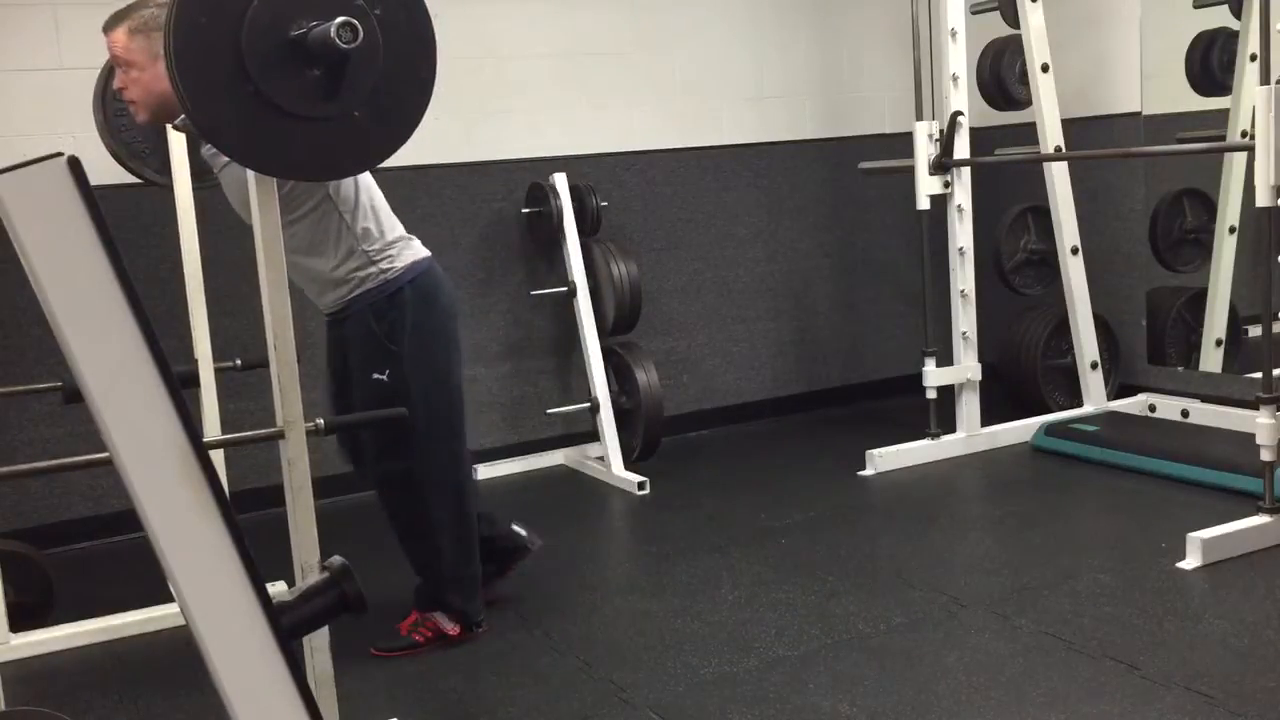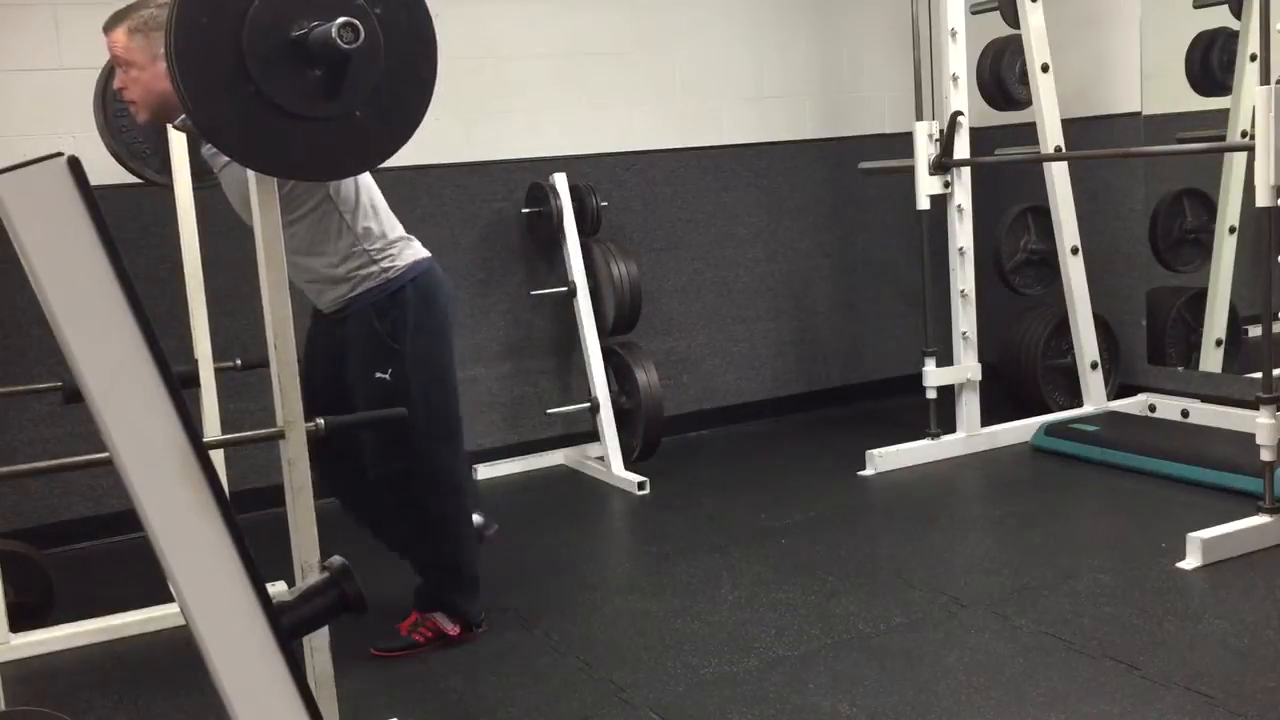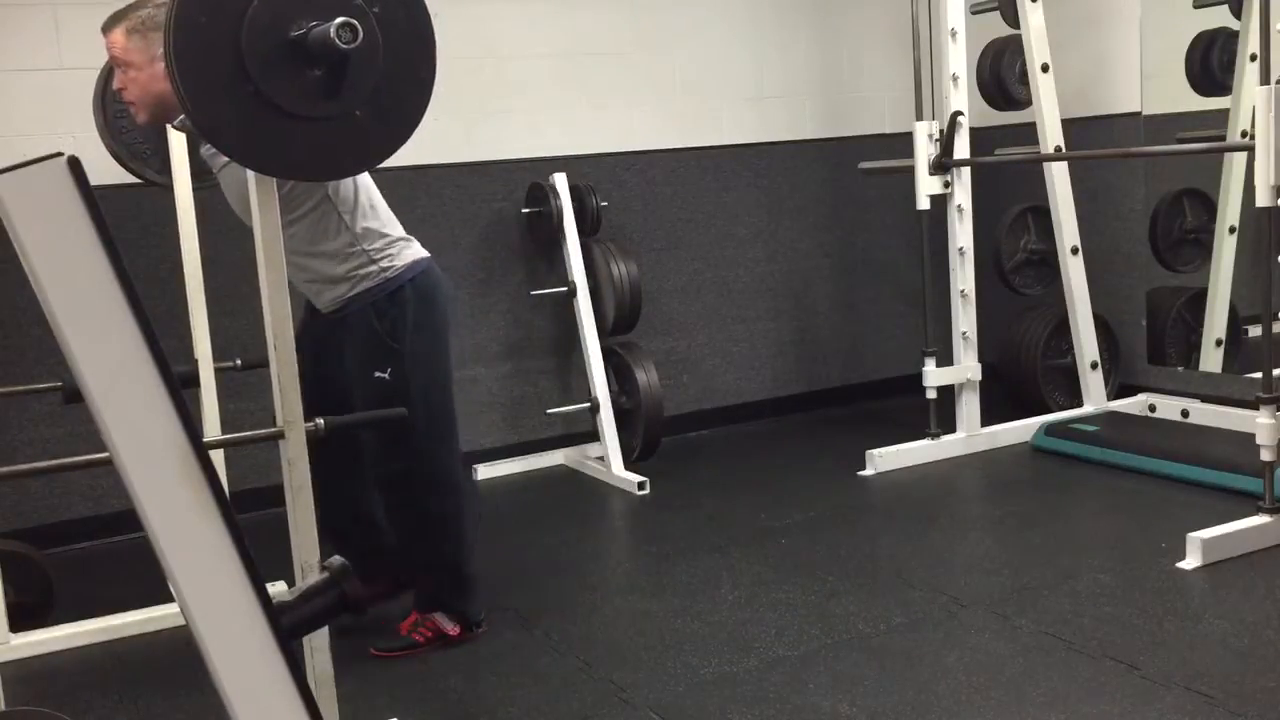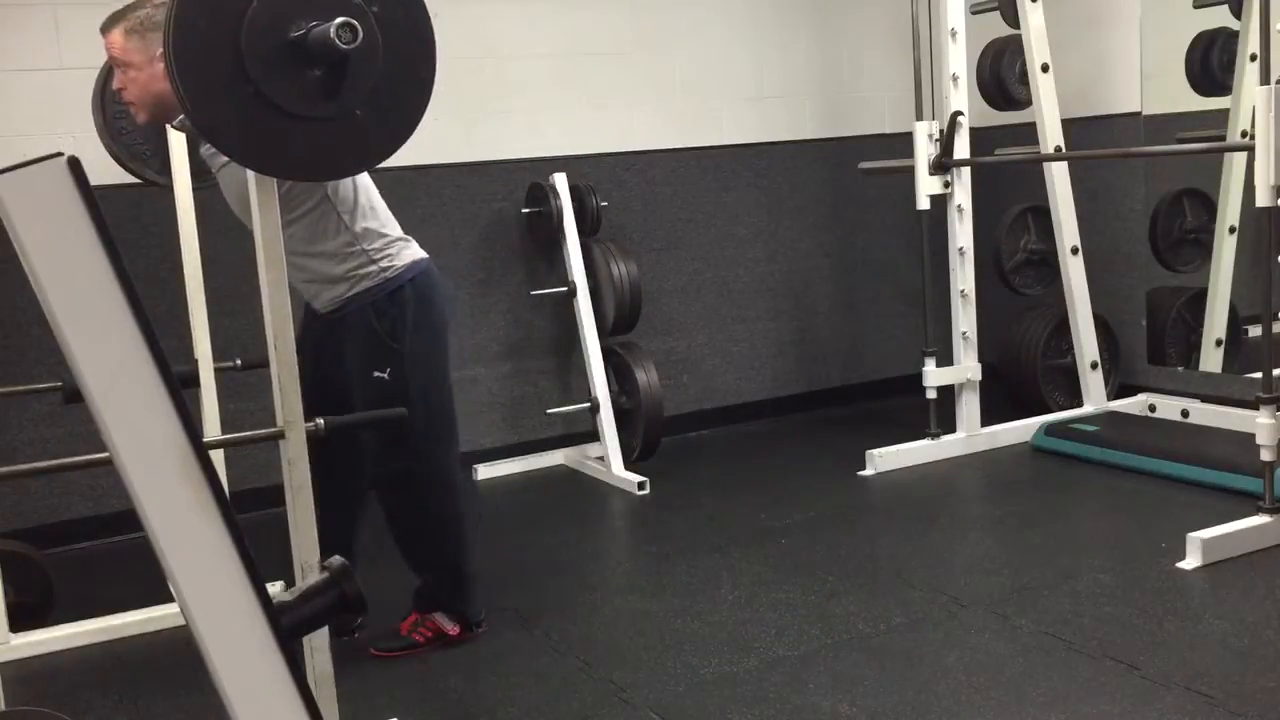
dt=0.1s
person 1, frame 1
right shoulder: (210, 127)
left hip: (393, 297)
right hip: (359, 302)
left knee: (412, 455)
right knee: (375, 449)
left ankle: (450, 605)
right ankle: (493, 546)
person 1, frame 2
right shoulder: (209, 126)
left hip: (393, 295)
right hip: (344, 302)
left knee: (411, 455)
right knee: (328, 447)
left ankle: (450, 607)
right ankle: (457, 529)
person 1, frame 3
right shoulder: (207, 126)
left hip: (390, 294)
right hip: (340, 302)
left knee: (410, 455)
right knee: (316, 445)
left ankle: (449, 607)
right ankle: (387, 567)
person 1, frame 4
right shoulder: (209, 126)
left hip: (389, 297)
right hip: (336, 302)
left knee: (408, 459)
right knee: (320, 454)
left ankle: (450, 607)
